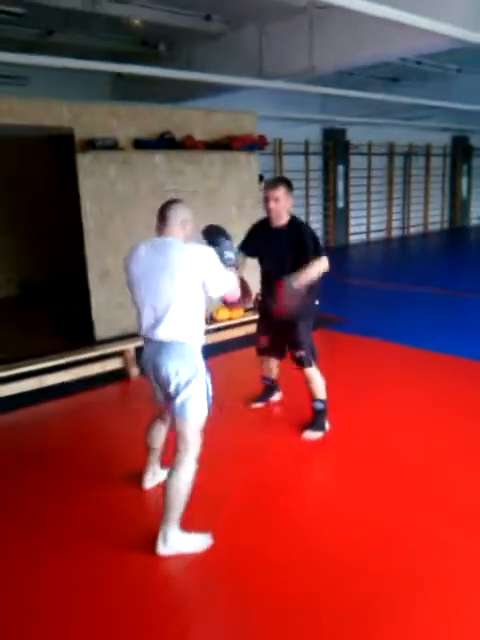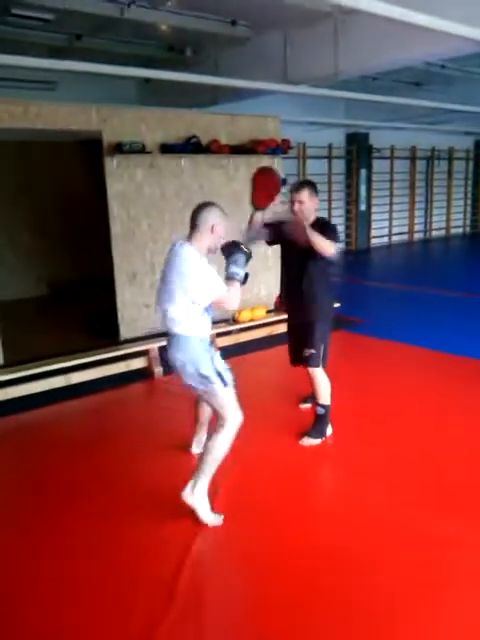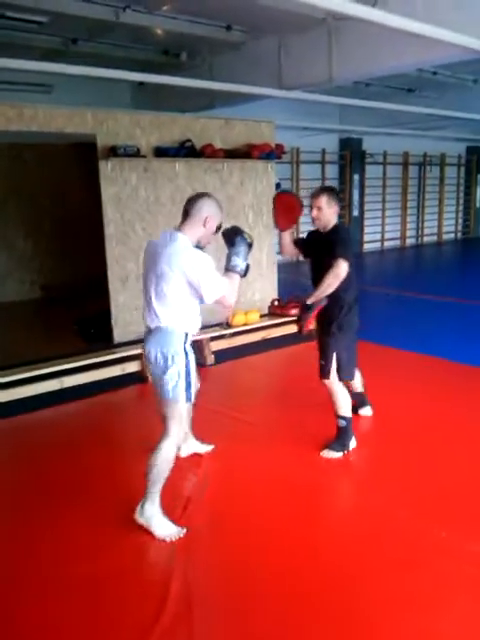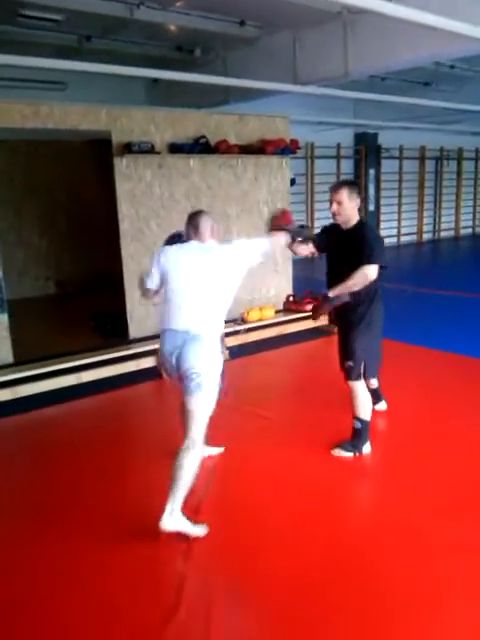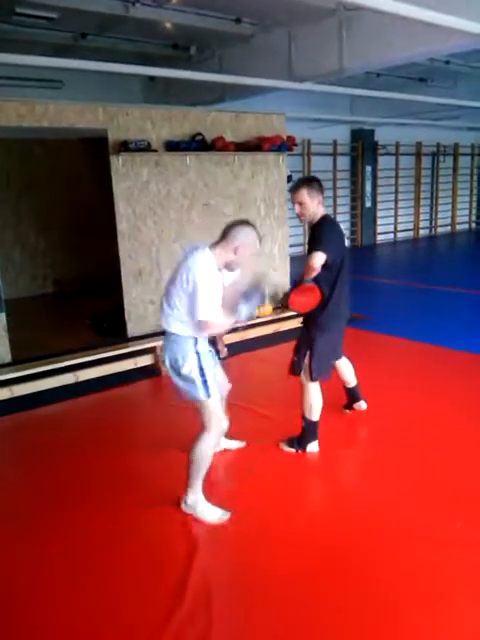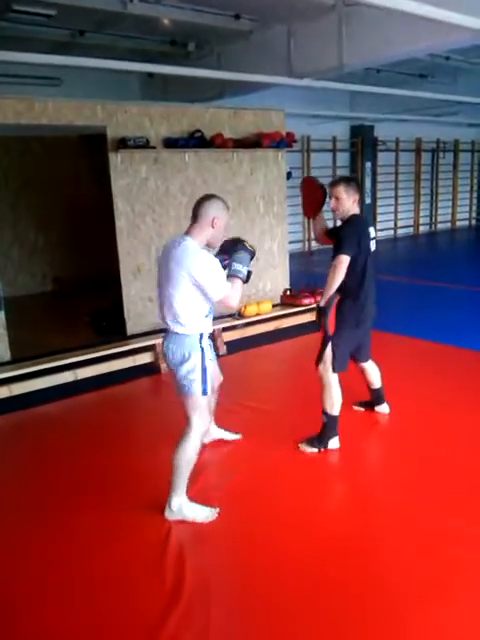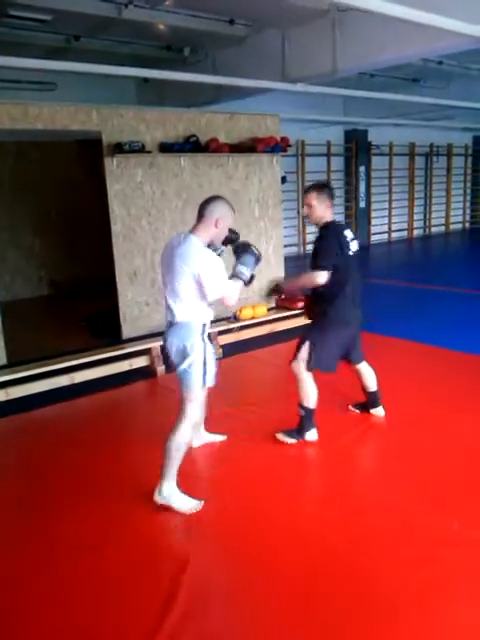
dt=0.7s
person 1, frame 1
left shoulder: (136, 256)
right shoulder: (198, 253)
right elbow: (233, 293)
left hip: (152, 351)
right hip: (183, 355)
left knee: (167, 412)
right knee: (189, 447)
left ankle: (152, 472)
right ankle: (169, 536)
person 1, frame 2
left shoulder: (180, 252)
right shoulder: (192, 263)
right elbow: (229, 302)
left wrist: (228, 257)
right wrist: (237, 266)
left hip: (182, 343)
right hip: (193, 347)
left knee: (208, 394)
right knee: (232, 419)
left ankle: (200, 441)
right ankle: (197, 489)
person 1, frame 3
left shoulder: (158, 243)
right shoulder: (192, 257)
right elbow: (228, 298)
left wrist: (199, 247)
right wrist: (238, 255)
left hip: (159, 337)
right hip: (173, 343)
left knee: (191, 389)
right knee: (174, 431)
left ankle: (187, 442)
right ankle: (149, 508)
person 1, frame 4
left shoulder: (167, 254)
right shoulder: (230, 251)
left elbow: (149, 291)
right elbow: (276, 242)
right wrist: (288, 233)
left hip: (171, 342)
right hip: (202, 346)
left knee: (192, 398)
right knee: (196, 432)
left ankle: (196, 448)
right ankle: (173, 514)
person 1, frame 5
left shoulder: (202, 257)
right shoulder: (205, 273)
right elbow: (210, 325)
left wrist: (243, 280)
left hip: (190, 344)
right hip: (186, 349)
left knee: (221, 387)
right knee: (217, 424)
left ankle: (216, 442)
right ankle: (193, 498)
person 1, frame 6
left shoulder: (174, 247)
right shoulder: (199, 259)
right elbow: (231, 300)
left wrist: (220, 259)
right wrist: (239, 264)
left hip: (189, 338)
right hip: (190, 344)
left knee: (214, 380)
right knee: (196, 426)
left ankle: (211, 429)
right ankle: (177, 503)
person 1, frame 7
left shoulder: (176, 244)
right shoulder: (204, 258)
right elbow: (230, 298)
left wrist: (216, 246)
right wrist: (244, 265)
left hip: (177, 330)
right hip: (191, 334)
left knee: (201, 386)
right knee: (190, 414)
left ankle: (198, 435)
right ankle: (167, 489)
person 2, frame 1
left shoulder: (302, 231)
right shoulder: (259, 230)
left elbow: (322, 263)
right elbow: (243, 255)
left wrist: (297, 280)
left hip: (297, 309)
right hip: (269, 305)
left knee: (306, 364)
right knee: (267, 351)
left ankle: (321, 417)
right ankle: (271, 388)
person 2, frame 2
left shoulder: (325, 228)
right shoulder: (285, 227)
left elbow: (330, 250)
right elbow: (256, 230)
left wrist: (306, 232)
right wrist: (259, 209)
left hip: (317, 308)
right hip: (295, 306)
left knee: (314, 365)
right knee: (302, 359)
left ankle: (323, 423)
right ankle: (317, 392)
person 2, frame 3
left shoulder: (341, 236)
right shoulder: (316, 236)
left elbow: (339, 271)
right elbow: (289, 250)
left wrist: (311, 301)
right wrist: (284, 226)
left hip: (341, 316)
right hip: (329, 313)
left knee: (331, 378)
right knee: (344, 367)
left ankle: (345, 437)
right ankle: (362, 403)
person 2, frame 4
left shoulder: (367, 235)
right shoulder: (332, 232)
left elbow: (369, 273)
right elbow: (305, 250)
left wrist: (331, 294)
left hip: (363, 315)
right hip: (348, 313)
left knee: (356, 377)
right knee: (361, 367)
left ankle: (360, 440)
right ankle: (377, 400)
person 2, frame 5
left shoulder: (325, 229)
right shoulder: (326, 227)
left elbow: (314, 263)
left wrist: (300, 285)
left hip: (324, 314)
right hip: (333, 309)
left knee: (308, 375)
right knee: (335, 356)
left ankle: (308, 439)
right ankle: (356, 399)
person 2, frame 6
left shoulder: (350, 226)
right shoulder: (361, 226)
left elbow: (340, 264)
right elbow: (322, 237)
left wrist: (324, 301)
right wrist: (316, 211)
left hip: (349, 311)
right hip: (363, 308)
left knee: (327, 369)
right knee: (362, 358)
left ankle: (329, 436)
right ankle: (379, 402)
person 2, frame 7
left shoulder: (328, 236)
right shoulder: (344, 232)
left elbow: (319, 277)
left wrist: (284, 285)
right wrist: (313, 300)
left hip: (333, 315)
right hip: (350, 311)
left knee: (300, 366)
right knee: (357, 360)
left ankle: (306, 428)
right ankle: (374, 404)
